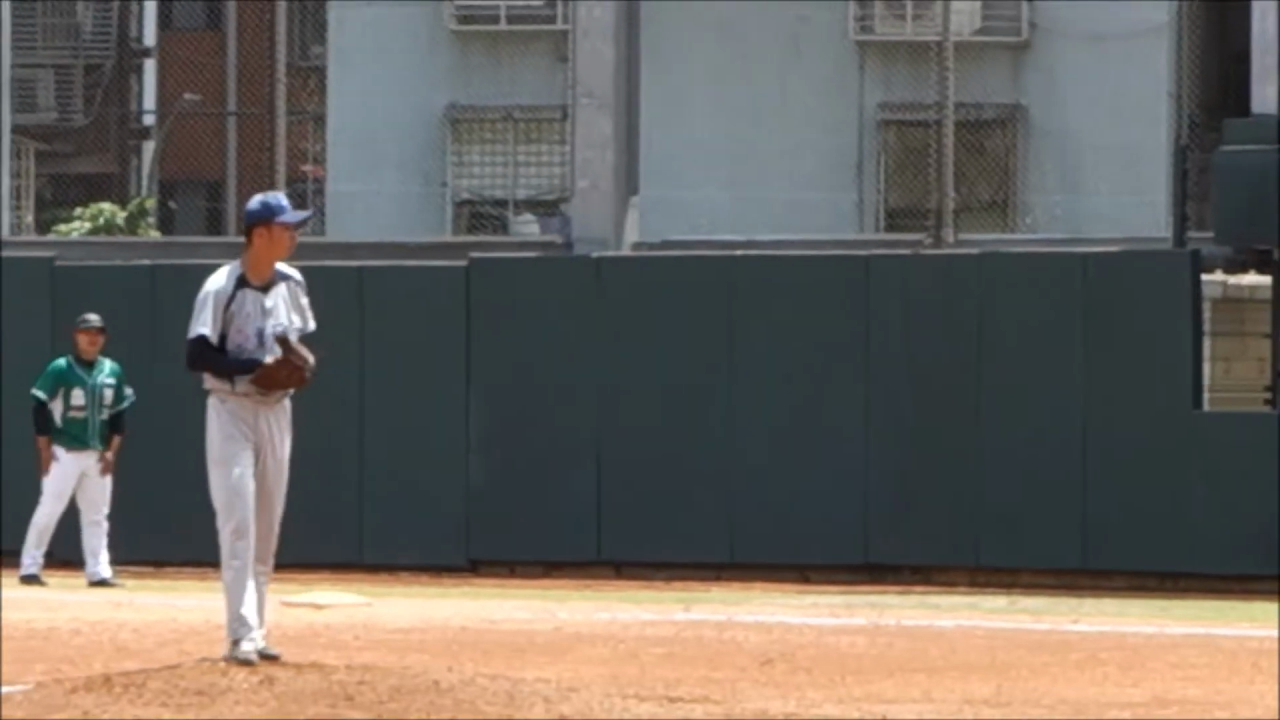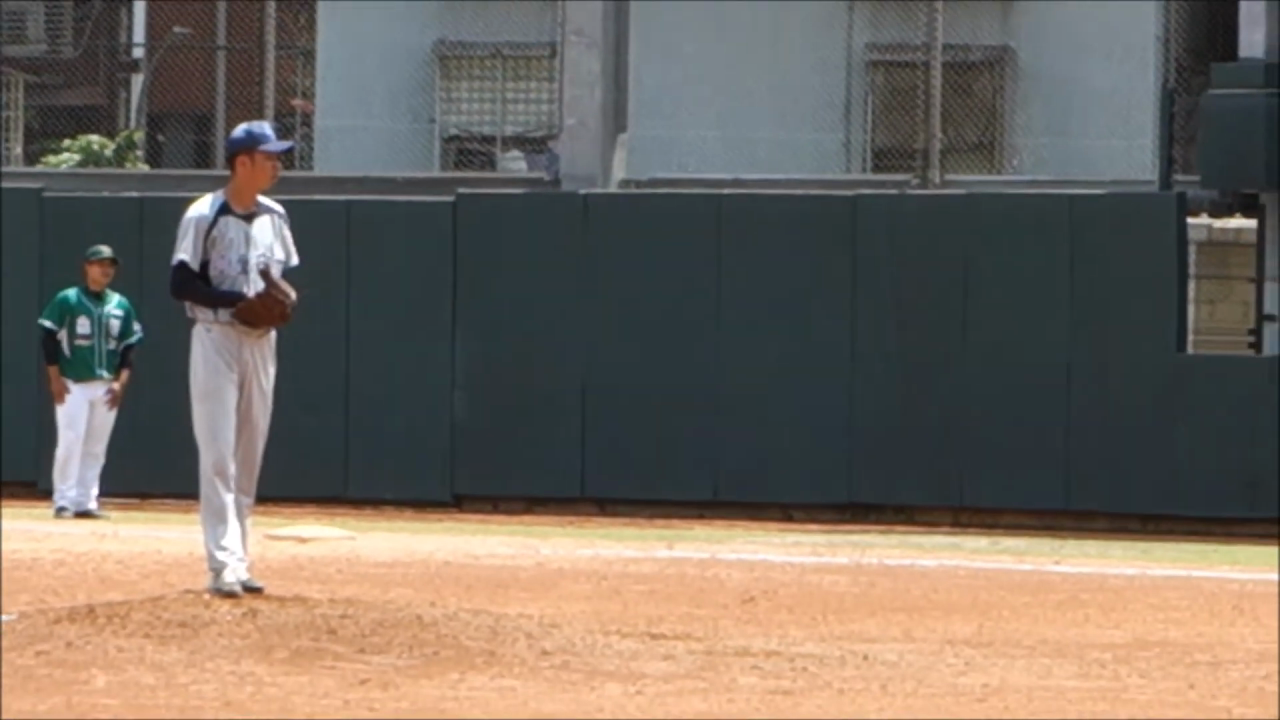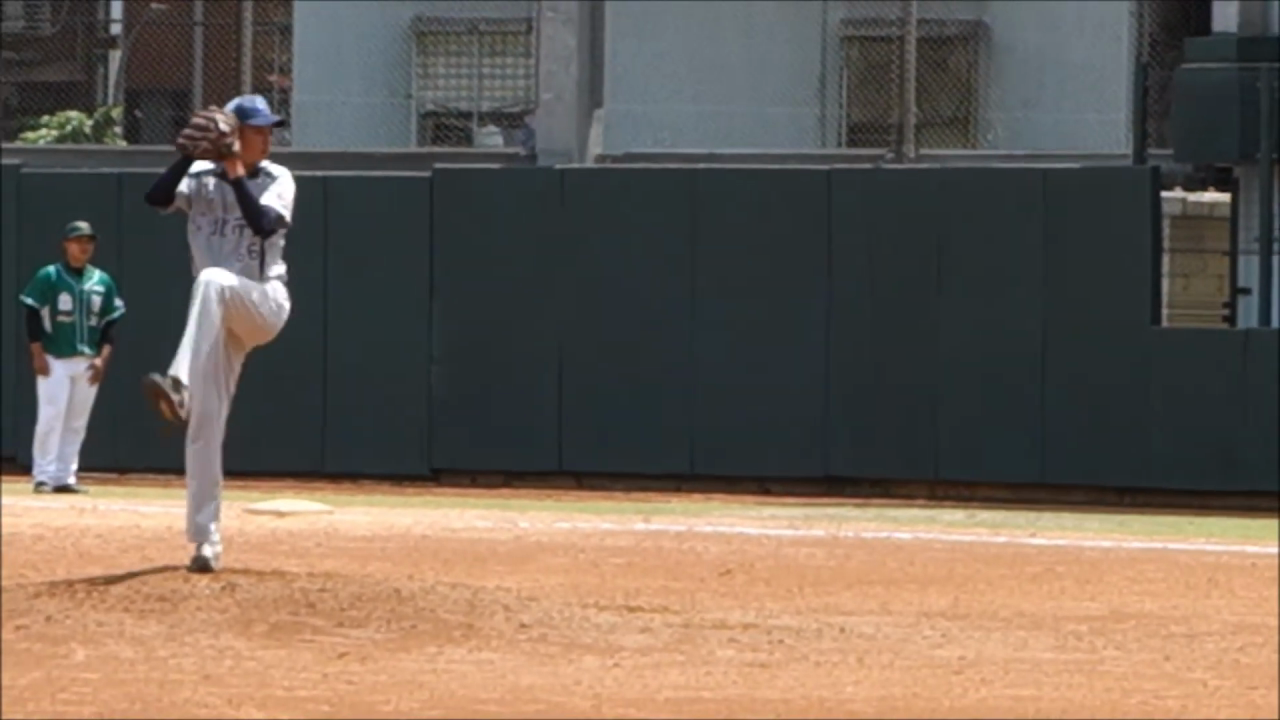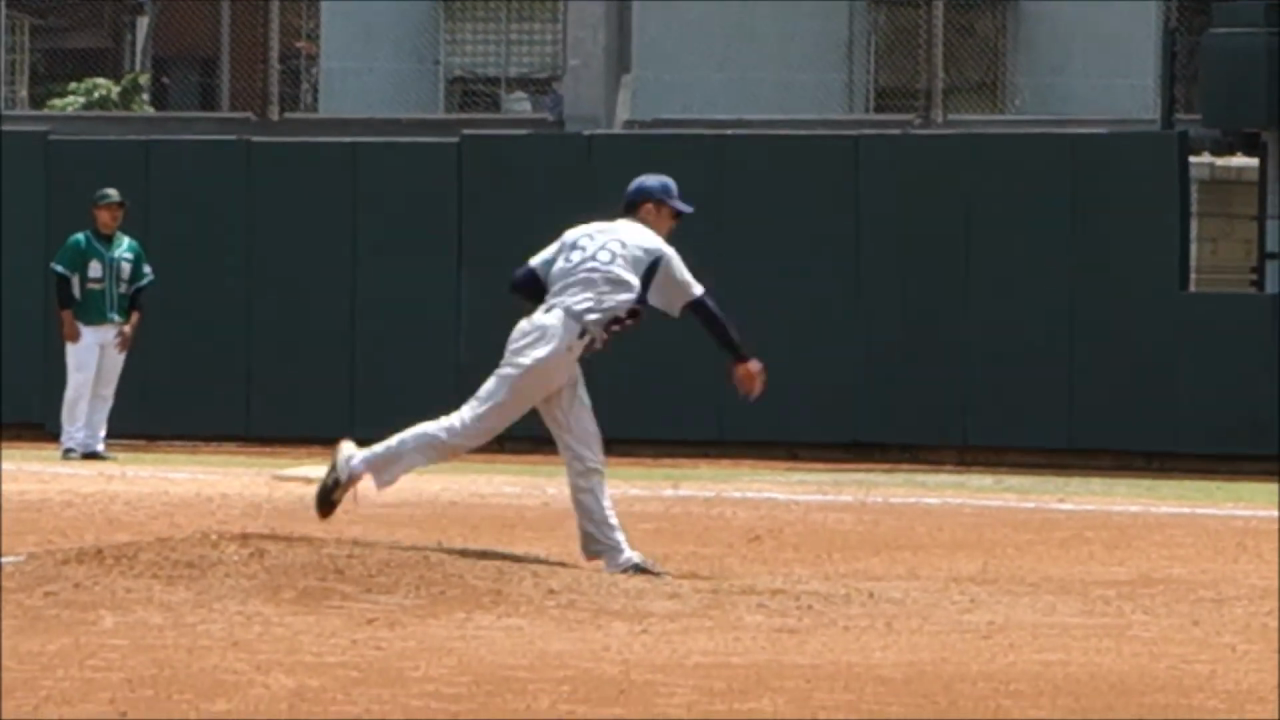
dt=1s
person 1, frame 1
left shoulder: (292, 282)
right shoulder: (220, 288)
right elbow: (197, 357)
right wrist: (256, 366)
left hip: (277, 410)
right hip: (231, 411)
left knee: (268, 528)
right knee: (238, 523)
left ankle: (254, 628)
right ankle: (243, 633)
person 1, frame 2
left shoulder: (275, 216)
right shoulder: (204, 215)
right elbow: (180, 285)
right wrist: (238, 299)
left hip: (261, 344)
right hip: (217, 342)
left knee: (249, 458)
right knee: (218, 456)
left ankle: (237, 562)
right ankle: (224, 565)
person 1, frame 3
left shoulder: (277, 178)
right shoulder: (200, 177)
left elbow: (263, 225)
right elbow: (155, 198)
left wrist: (237, 174)
right wrist: (190, 154)
left hip: (265, 300)
right hip: (215, 311)
left knee: (211, 281)
right knee: (208, 423)
left ankle: (179, 384)
right ankle: (206, 540)
person 1, frame 4
left shoulder: (582, 234)
right shoulder: (657, 251)
left elbow: (522, 280)
right elbow: (701, 307)
right wrist: (741, 358)
left hip: (556, 356)
right hip: (549, 346)
left knee: (586, 459)
right knee: (465, 429)
left ankle: (617, 555)
right ankle: (355, 463)
person 2, frame 1
left shoulder: (113, 371)
right shoulder: (59, 369)
left elbow: (119, 414)
right elbow: (40, 409)
left wrist: (112, 450)
right wrist: (44, 449)
left hip: (98, 455)
right hip: (64, 453)
left knee: (97, 515)
right knee: (49, 509)
left ankle: (99, 572)
right ankle: (30, 567)
person 2, frame 2
left shoulder: (122, 305)
right shoulder: (67, 299)
left elbow: (129, 347)
right elbow: (49, 339)
left wrist: (121, 381)
right wrist: (55, 379)
left hip: (106, 386)
right hip: (73, 384)
left knee: (96, 448)
right knee: (70, 443)
left ankle: (85, 502)
right ankle: (64, 501)
person 2, frame 3
left shoulder: (103, 281)
right shoulder: (48, 276)
left elbow: (110, 323)
right elbow: (33, 316)
left wrist: (103, 357)
right wrist: (38, 354)
left hip: (88, 362)
right hip: (54, 359)
left knee: (77, 423)
right knee: (50, 419)
left ankle: (65, 476)
right ankle: (43, 476)
person 2, frame 4
left shoulder: (132, 248)
right shoulder: (78, 243)
left elbow: (139, 290)
right elbow: (62, 283)
left wrist: (131, 325)
right wrist: (68, 322)
left hip: (116, 330)
right hip: (84, 327)
left knee: (105, 390)
right knee: (79, 385)
left ankle: (93, 443)
right ankle: (71, 442)
